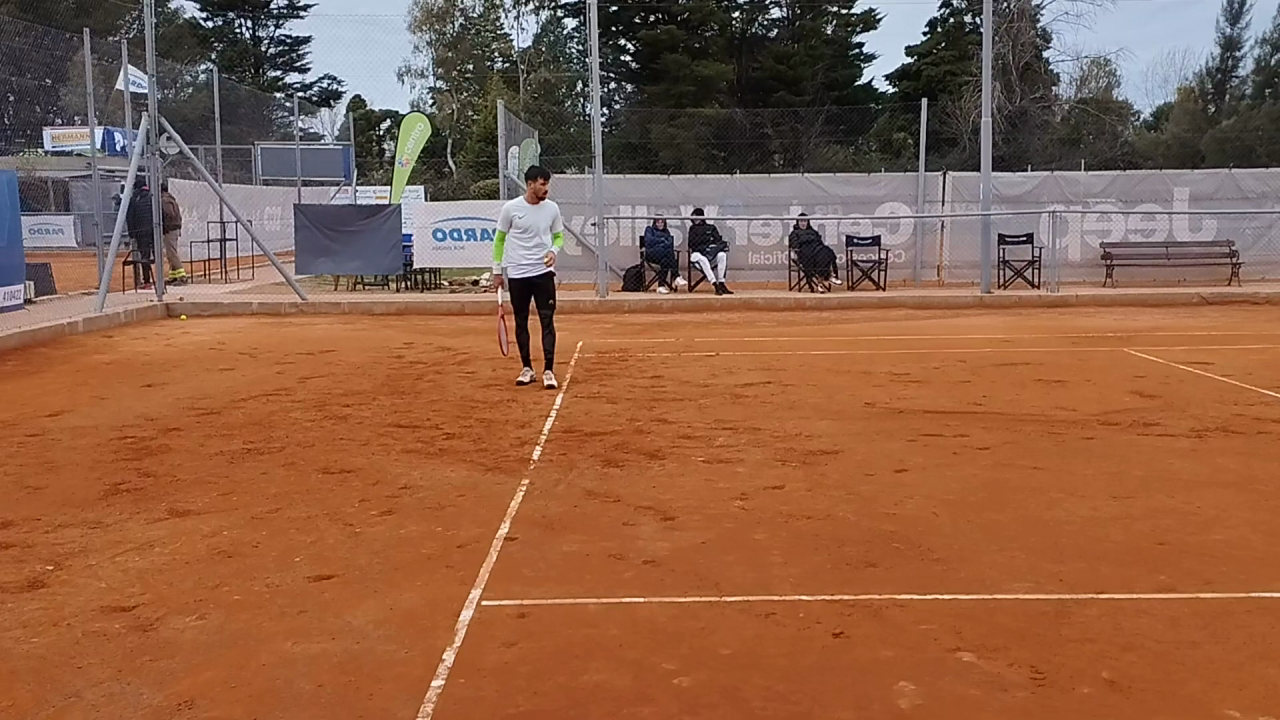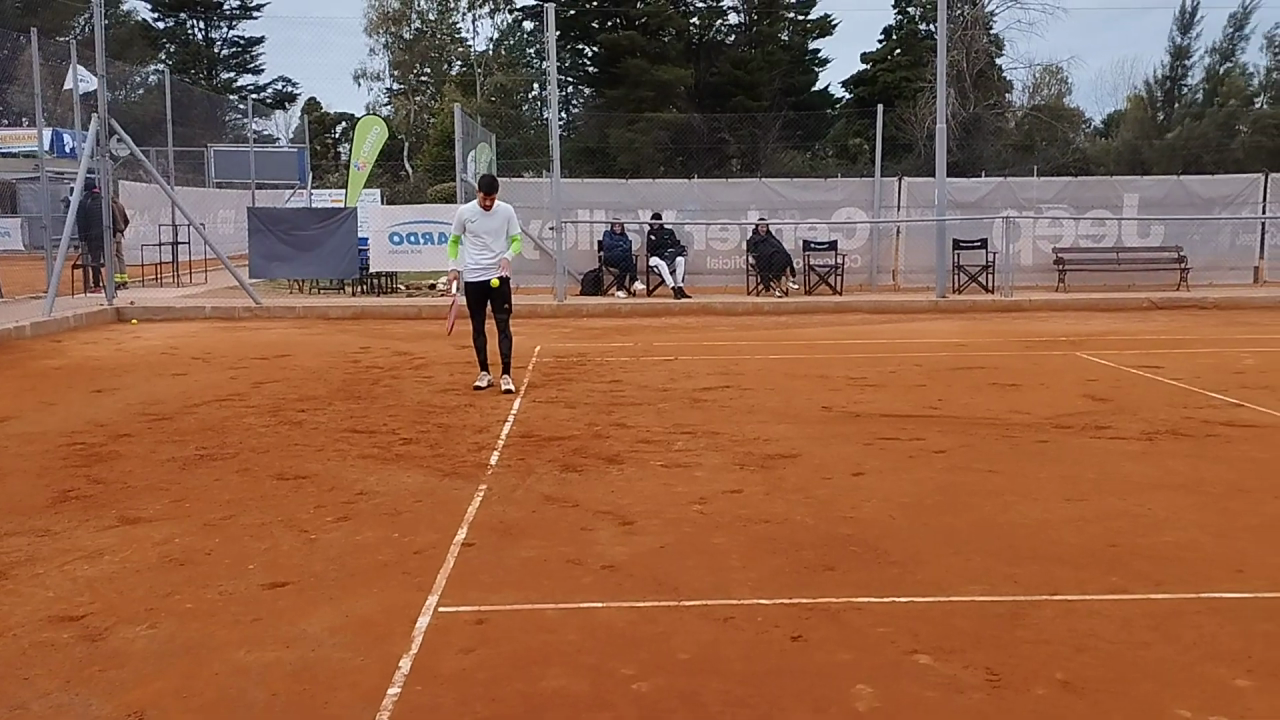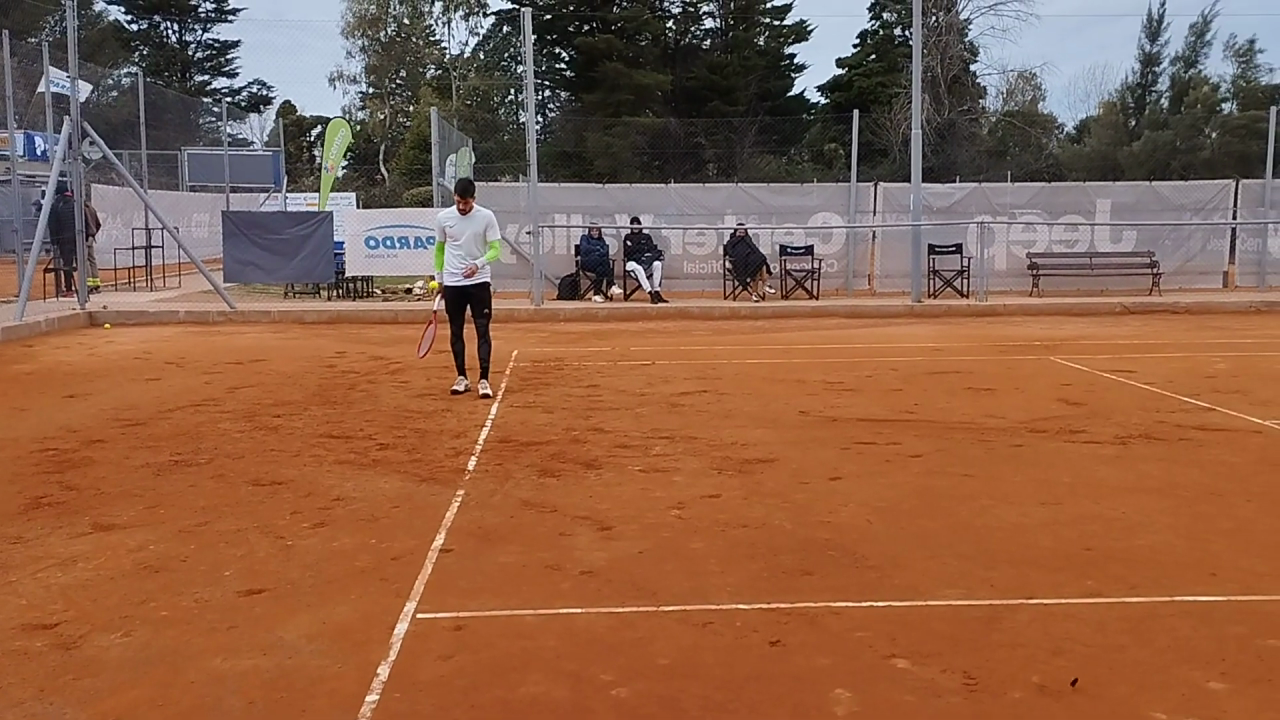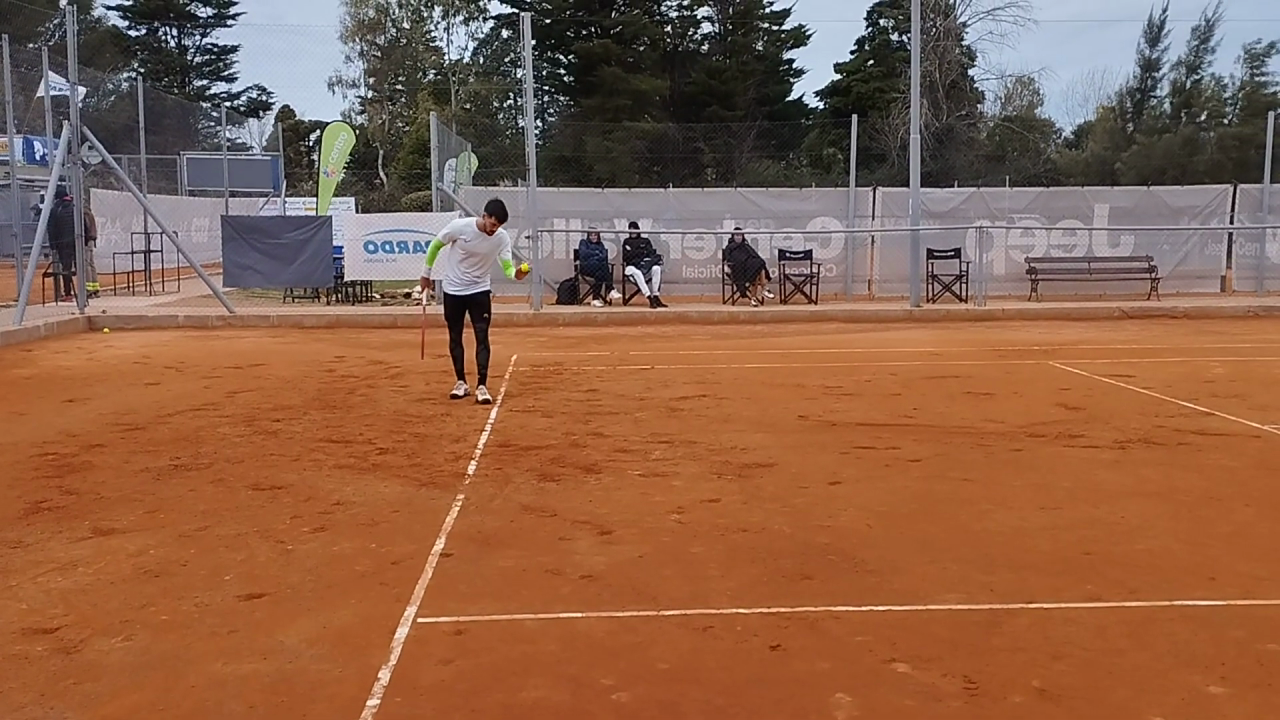
dt=1s
person 1, frame 1
left shoulder: (552, 208)
right shoulder: (510, 208)
left elbow: (558, 236)
right elbow: (500, 240)
left wrist: (554, 251)
right wrist: (497, 270)
left hip: (543, 273)
right hip: (517, 274)
left knee: (547, 321)
right knee: (521, 322)
left ankle: (548, 370)
right ankle: (527, 368)
person 1, frame 2
left shoulder: (507, 211)
right shoulder: (464, 212)
left elbow: (516, 241)
right elbow: (453, 241)
left wrist: (508, 258)
right wrist: (453, 267)
left hip: (499, 277)
right hip: (472, 278)
left knee: (503, 325)
right knee: (478, 326)
left ankle: (506, 375)
right ankle: (484, 373)
person 1, frame 3
left shoulder: (487, 217)
right shoulder: (443, 218)
left elbow: (494, 250)
right elbow: (439, 248)
left wrist: (478, 265)
right wrist: (439, 278)
left hip: (479, 282)
right hip: (452, 283)
left knee: (482, 330)
right knee: (456, 331)
left ankle: (484, 379)
right ankle: (462, 377)
person 1, frame 4
left shoulder: (502, 238)
right shoulder: (460, 226)
left elbow: (507, 266)
right elbow: (436, 245)
left wrist: (516, 273)
right wrist: (427, 274)
left hip: (479, 290)
right hip: (452, 289)
left knee: (482, 336)
right knee: (455, 337)
left ankle: (482, 386)
right ankle: (461, 382)
